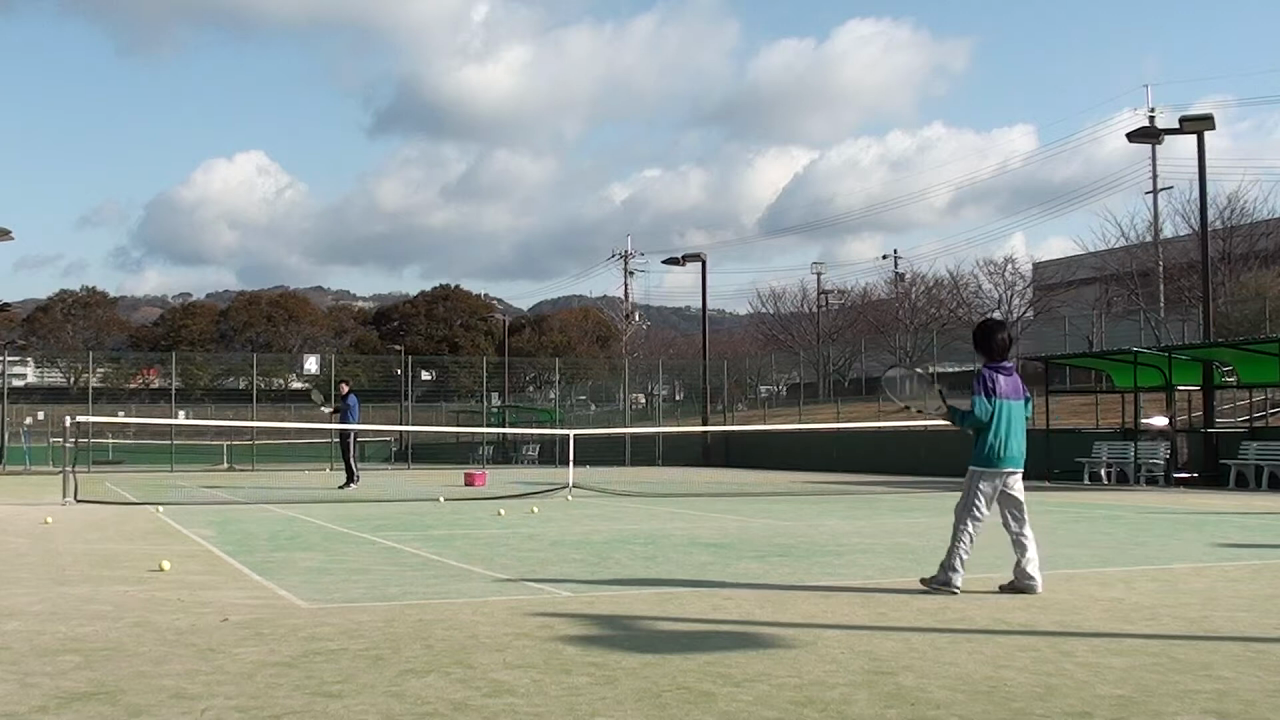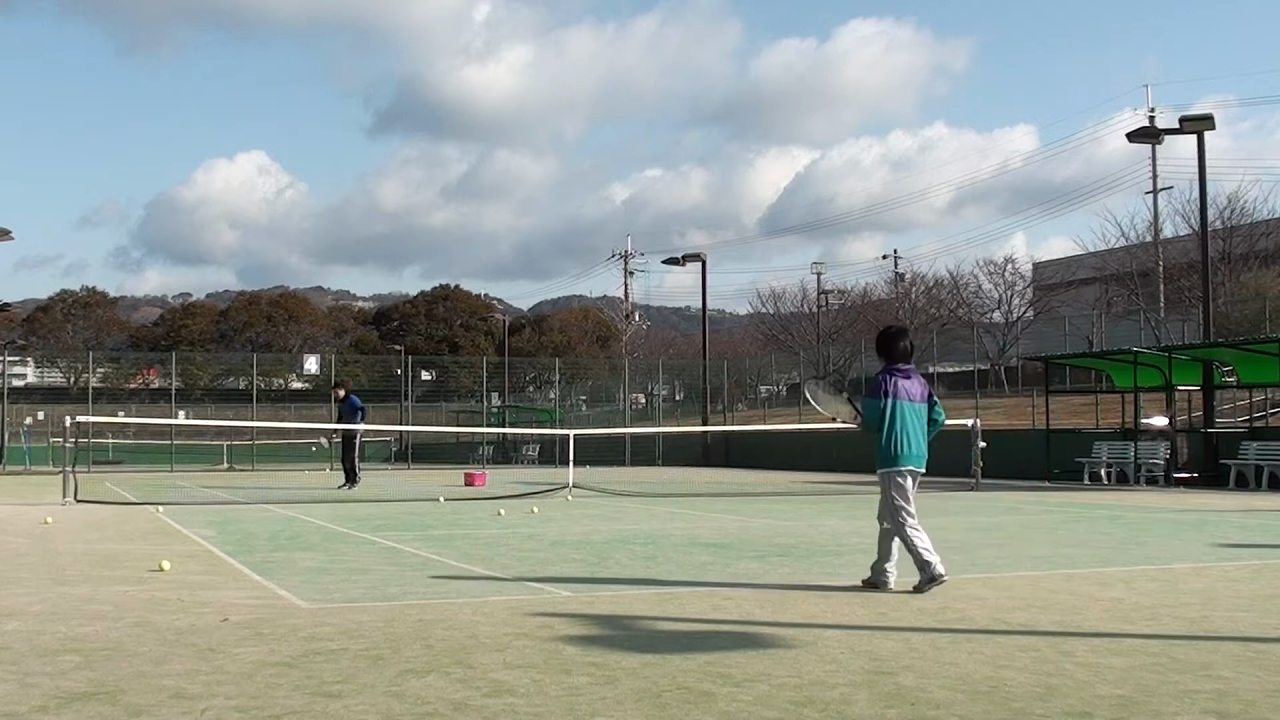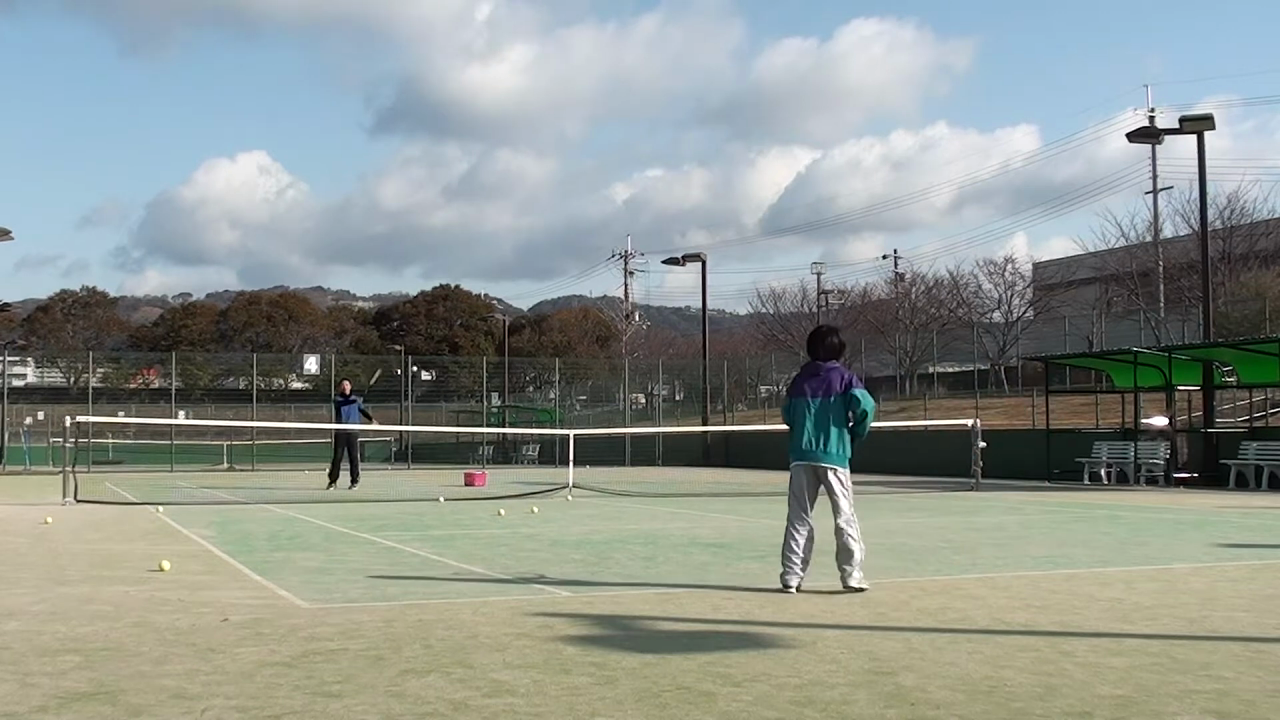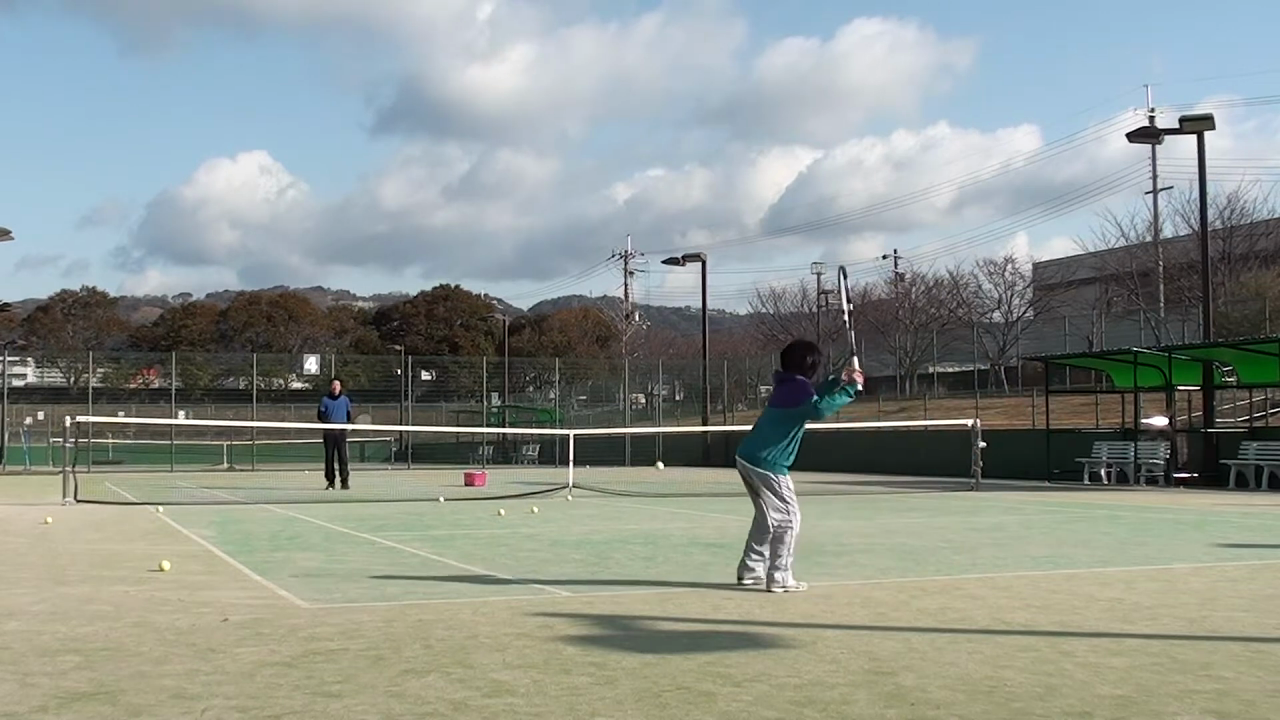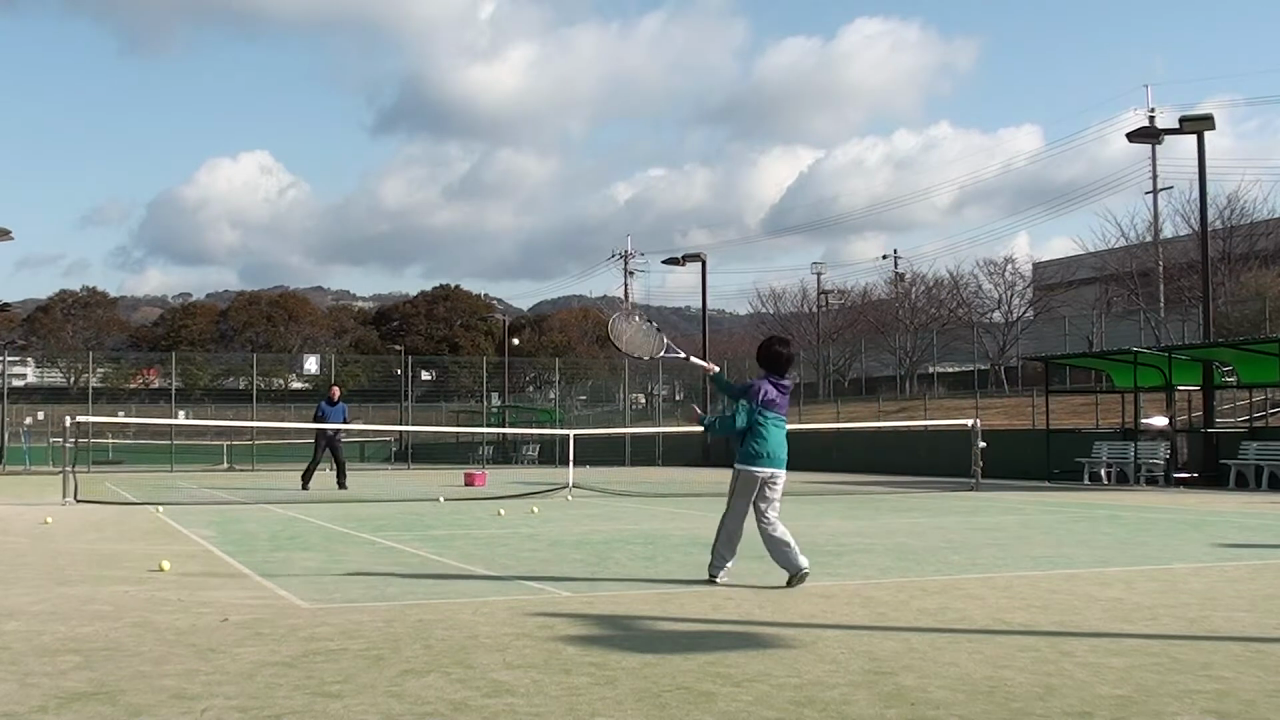
dt=0.7s
person 1, frame 1
left shoulder: (984, 377)
right shoulder: (1015, 378)
left elbow: (979, 415)
right elbow: (1026, 411)
left wrist: (953, 415)
left hip: (987, 459)
right hip: (1014, 460)
left knee: (967, 517)
right knee: (1016, 520)
left ankle: (949, 577)
right ankle: (1028, 578)
person 1, frame 2
left shoulder: (883, 380)
right shoulder: (920, 382)
left elbow: (871, 419)
right elbow: (937, 417)
left wrist: (863, 422)
left hip: (893, 457)
right hip: (916, 456)
left knee: (902, 519)
right knee: (889, 518)
left ankle: (932, 569)
right ankle: (882, 575)
person 1, frame 3
left shoulder: (800, 379)
right shoulder: (846, 378)
left elbow: (787, 416)
right elbow: (865, 407)
right wrist: (857, 434)
left hip: (801, 456)
right hip: (834, 456)
left knee: (798, 518)
right knee: (844, 517)
left ankle: (791, 577)
right ankle: (851, 575)
person 1, frame 4
left shoulder: (786, 385)
right shoulder: (798, 386)
left elbow: (811, 398)
right elbow: (818, 409)
left wrist: (838, 381)
right wrist: (850, 389)
left hip: (747, 458)
right hip: (769, 465)
left knee: (766, 516)
right knee: (787, 519)
left ankle: (750, 570)
right ankle: (780, 578)
person 1, frame 5
left shoulder: (759, 387)
right shoulder: (780, 389)
left elbow: (734, 425)
left wrist: (705, 421)
right wrist: (717, 376)
left hip: (752, 462)
right hip: (777, 465)
left knee: (733, 517)
right knee: (768, 519)
left ankle: (717, 570)
right ankle: (795, 563)
